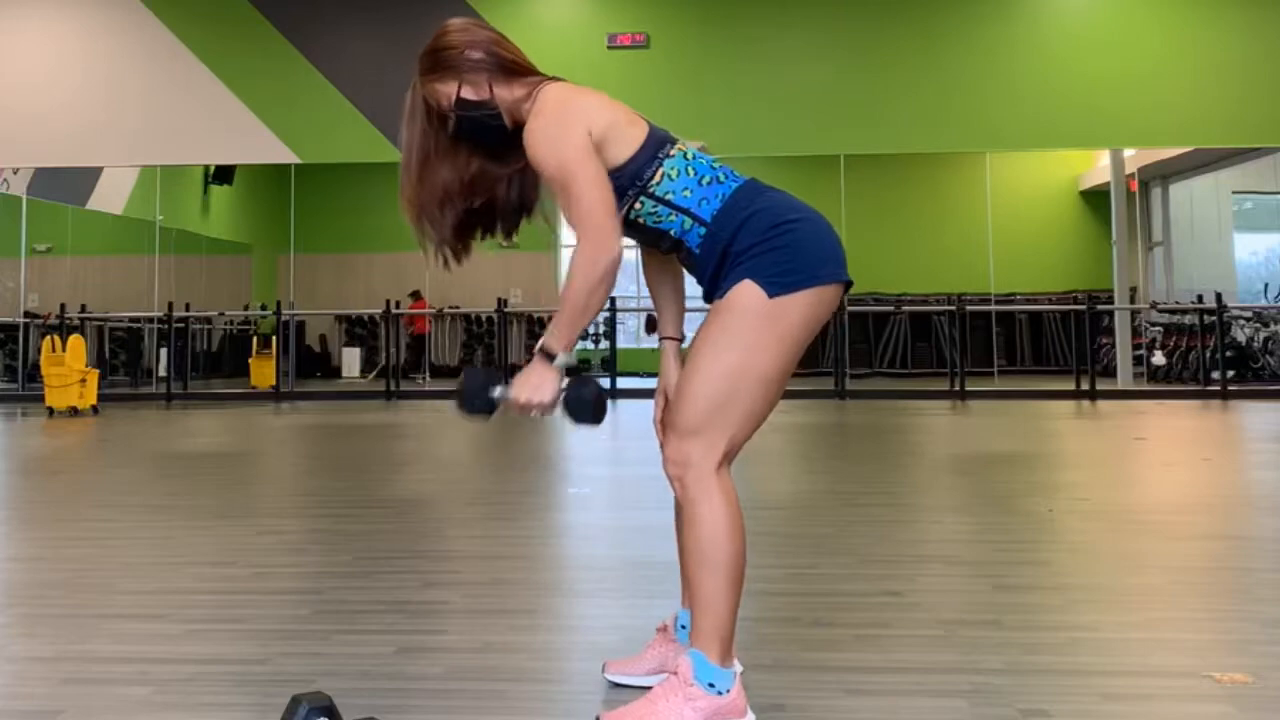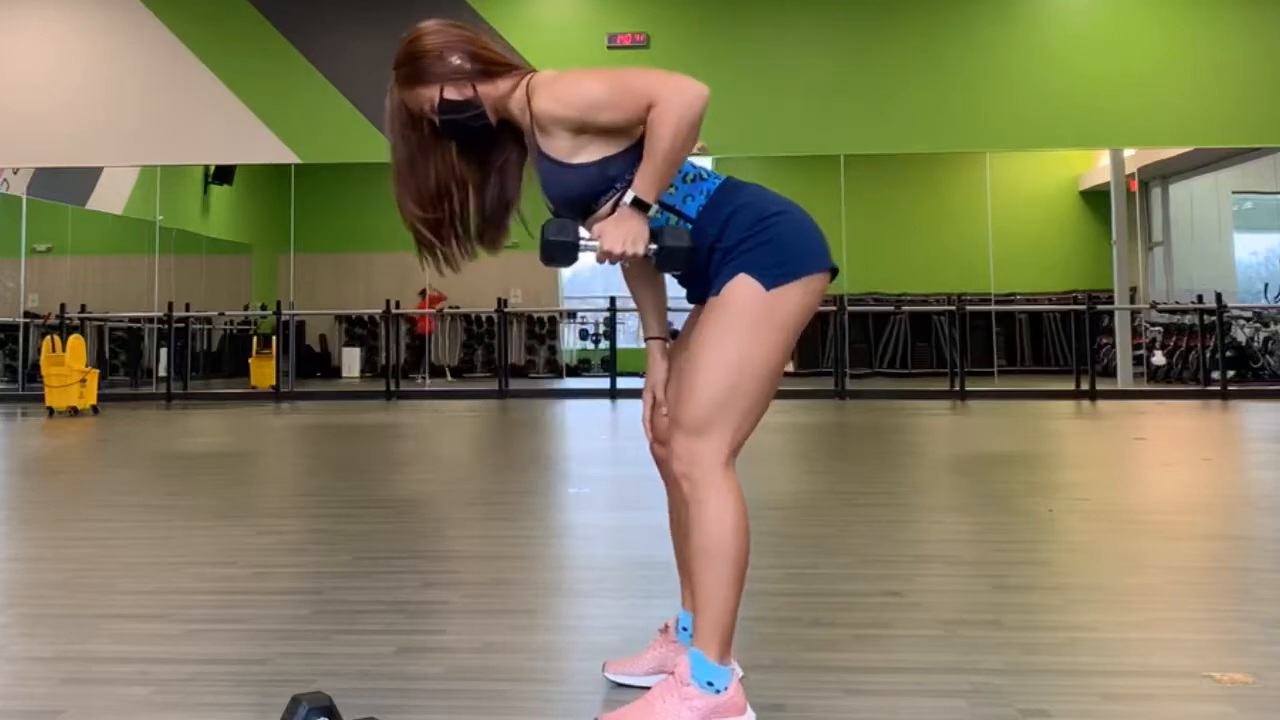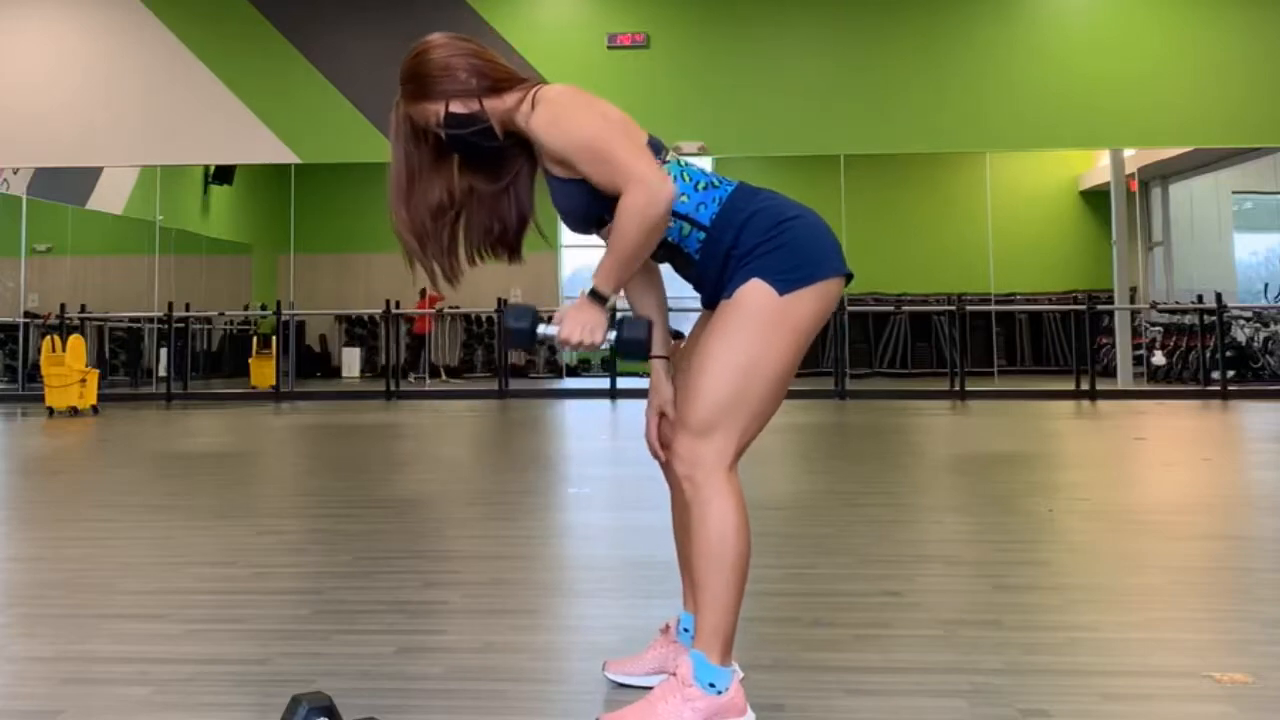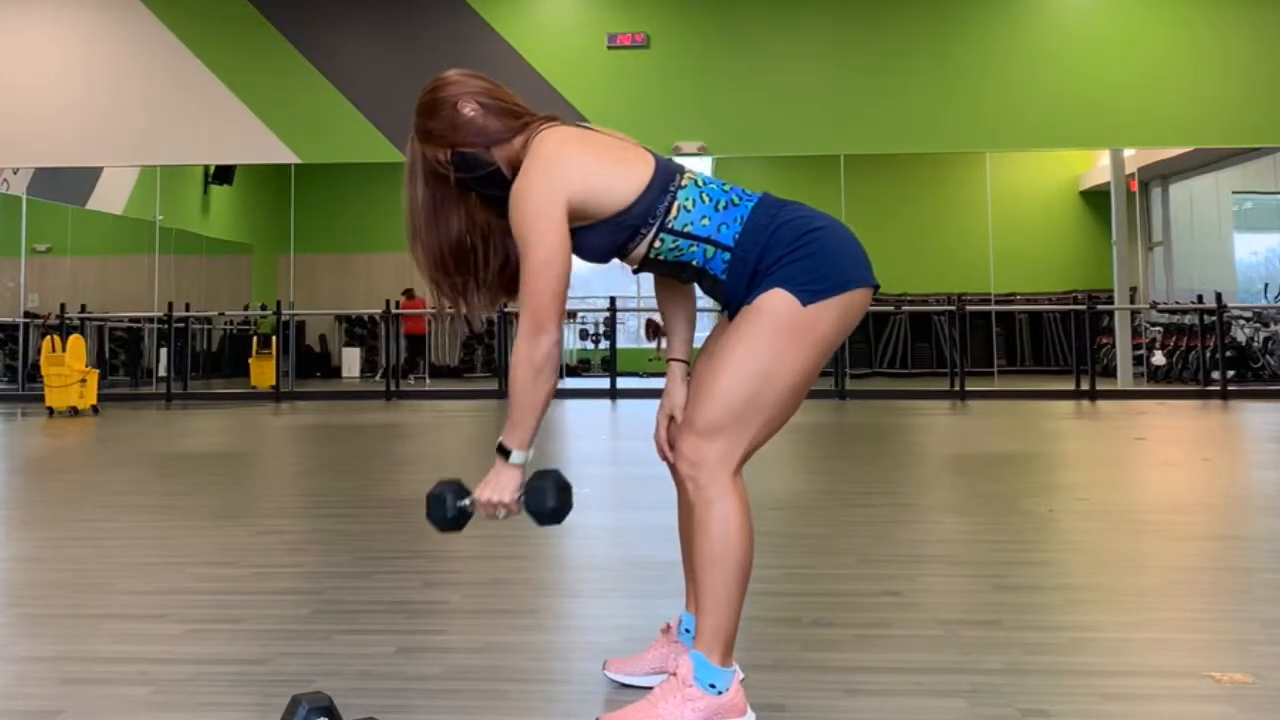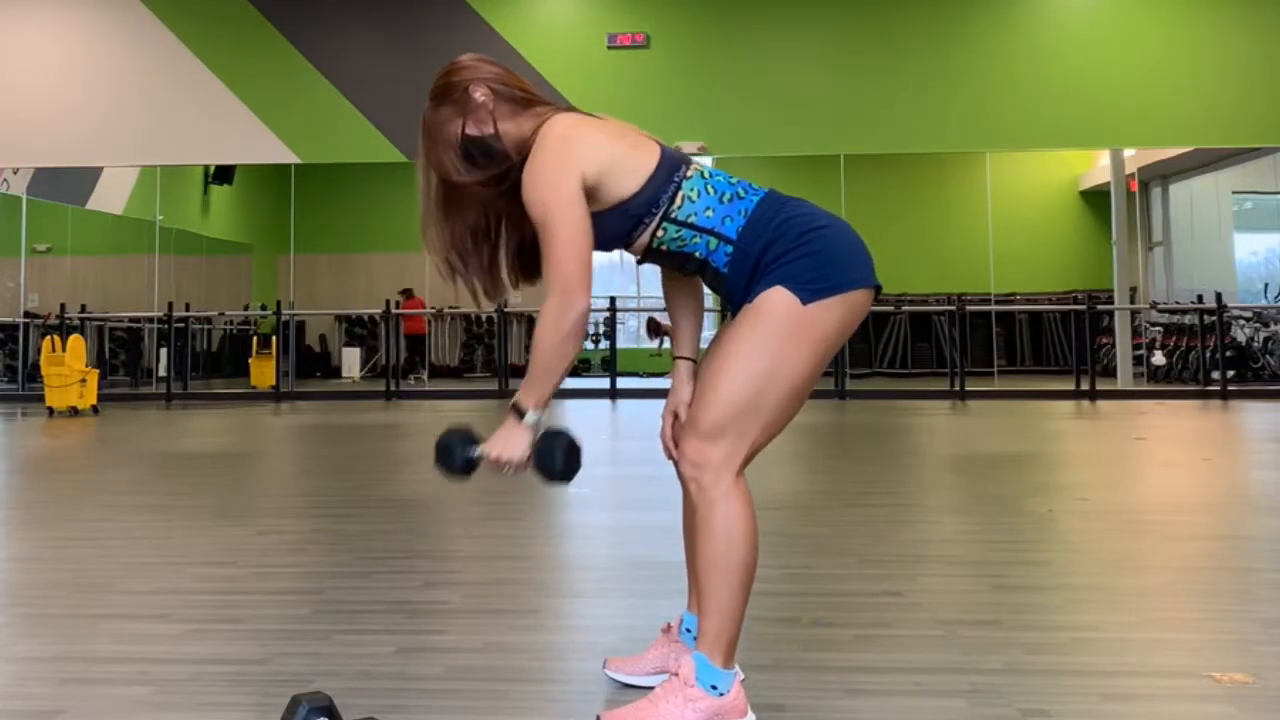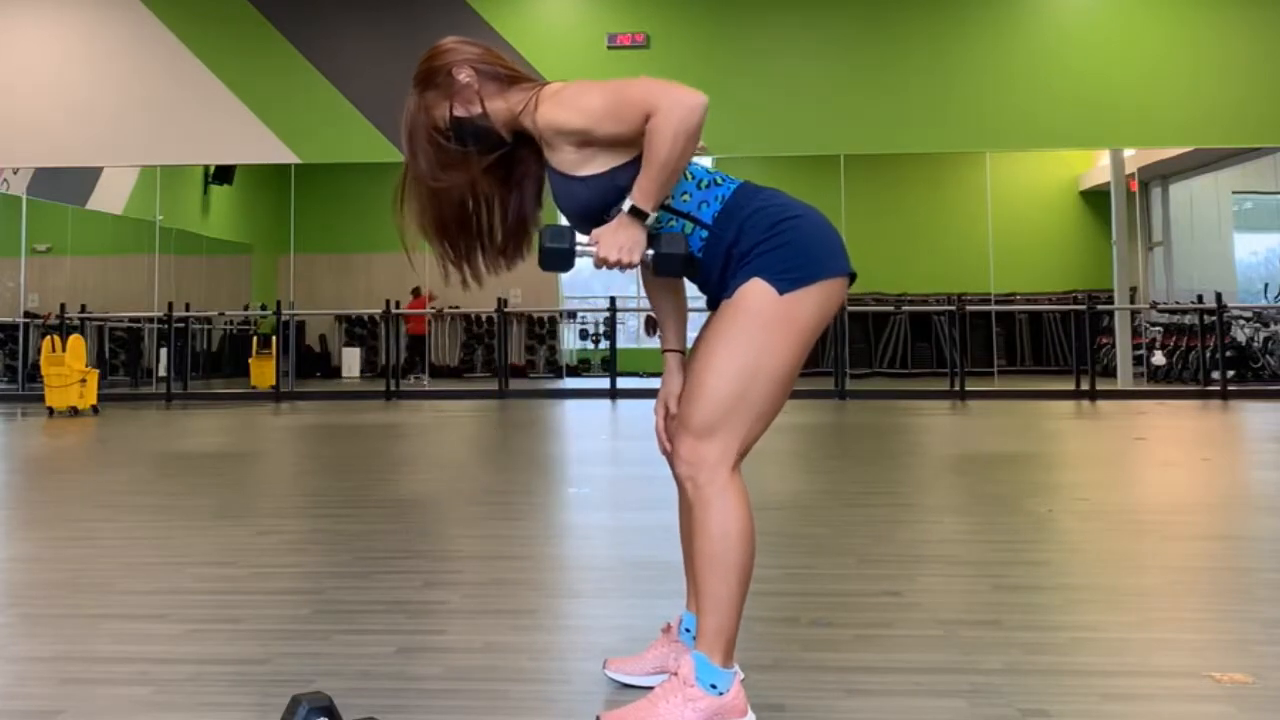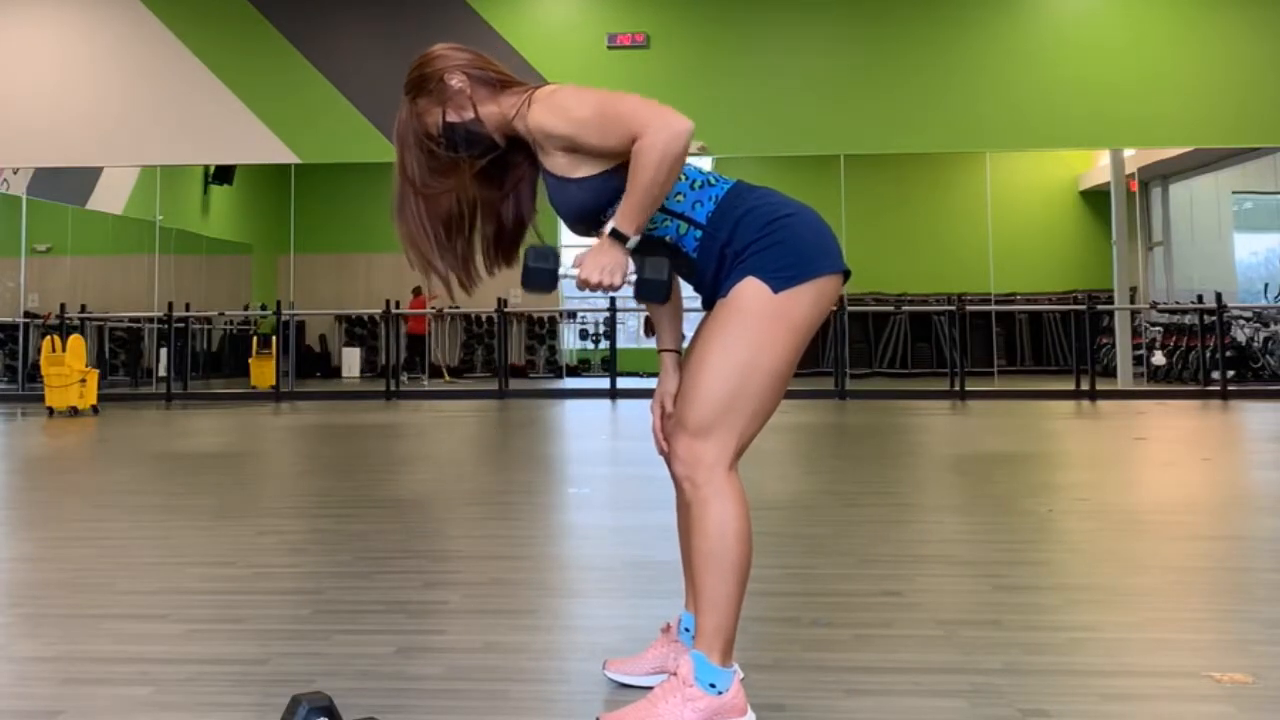
dt=0.5s
person 1, frame 1
left shoulder: (550, 120)
right shoulder: (566, 114)
left elbow: (600, 249)
right elbow: (656, 229)
left wrist: (547, 359)
right wrist: (671, 350)
left hip: (780, 258)
right hip: (777, 259)
left knee: (692, 456)
right knee: (690, 453)
right ankle: (693, 635)
person 1, frame 2
left shoulder: (552, 98)
right shoulder: (531, 135)
left elbow: (684, 94)
right elbow: (630, 245)
left wrist: (636, 209)
right wrist: (658, 351)
left hip: (765, 249)
right hip: (739, 261)
left knee: (699, 454)
right knee: (671, 448)
right ankle: (692, 637)
person 1, frame 3
left shoulder: (549, 114)
right shoulder: (534, 145)
left elbow: (653, 195)
right elbow: (639, 248)
left wrist: (595, 300)
right wrist: (660, 365)
left hip: (782, 255)
right hip: (759, 265)
left knee: (700, 456)
right knee: (681, 451)
right ankle: (693, 637)
person 1, frame 4
left shoulder: (540, 175)
right shoulder: (569, 149)
left elbow: (539, 337)
left wrist: (509, 458)
right wrist: (678, 373)
left hip: (809, 267)
right hip: (798, 267)
left knee: (707, 457)
right knee: (689, 449)
right ankle: (694, 638)
person 1, frame 5
left shoulder: (550, 157)
right shoulder: (577, 139)
left elbow: (569, 304)
left wrist: (523, 418)
right wrist: (684, 371)
left hip: (810, 265)
right hip: (805, 265)
left knee: (708, 457)
right knee: (700, 452)
right ankle: (695, 638)
person 1, frame 6
left shoulder: (557, 111)
right shoulder: (543, 145)
left elbow: (683, 104)
left wrist: (632, 218)
right wrist: (675, 363)
left hip: (784, 253)
right hip: (773, 257)
left knee: (704, 456)
right knee: (692, 451)
right ankle: (693, 638)
person 1, frame 7
left shoulder: (548, 111)
right shoulder: (537, 147)
left elbow: (668, 130)
right elbow: (658, 241)
left wrist: (615, 240)
right wrist: (671, 363)
left hip: (778, 251)
right hip: (769, 258)
left knee: (700, 454)
right knee: (687, 450)
right ankle: (694, 638)
